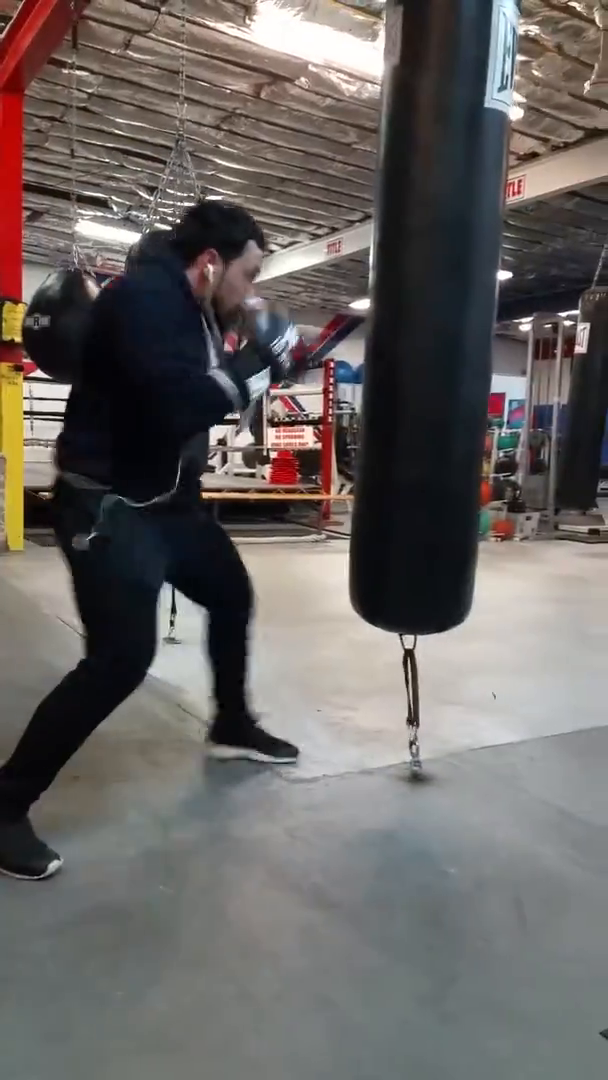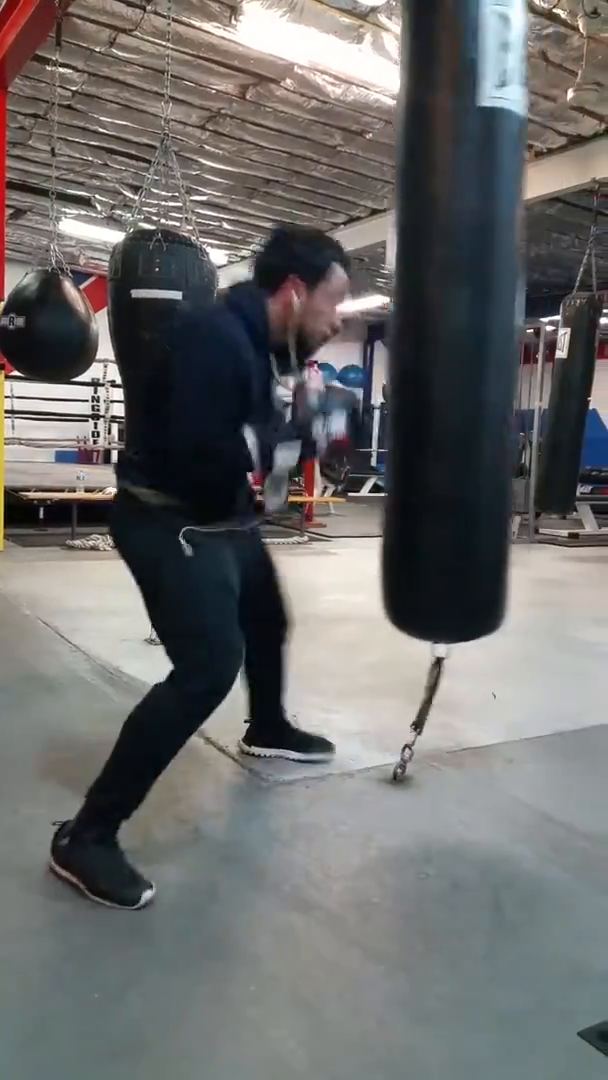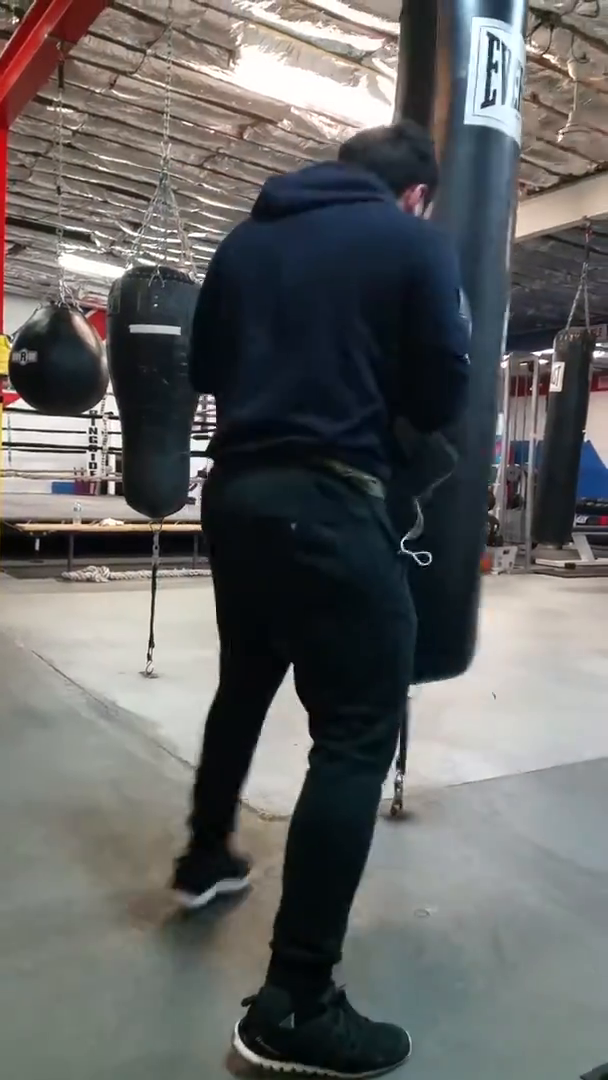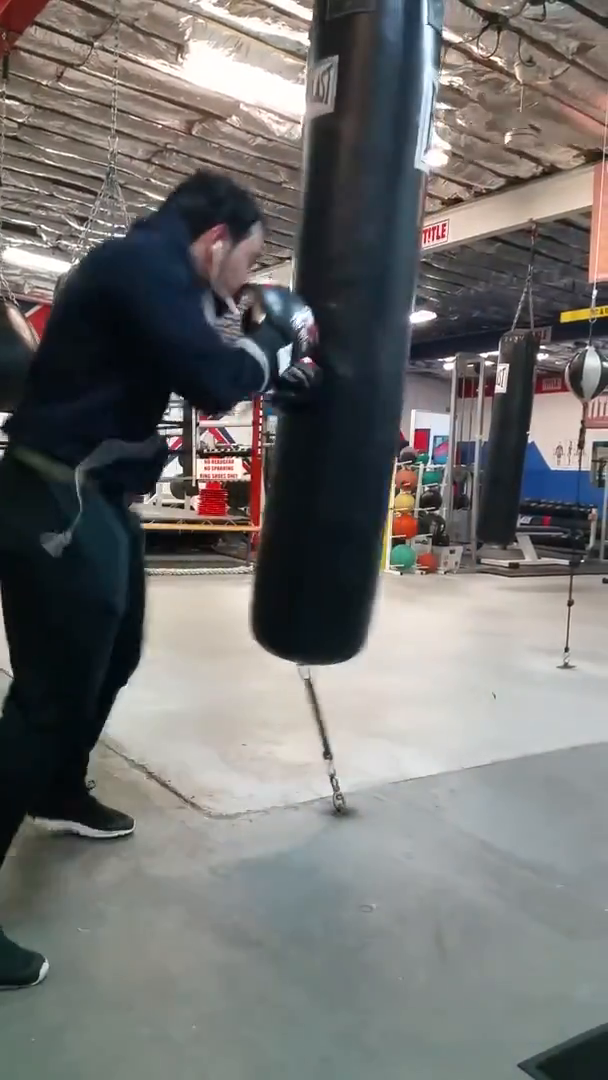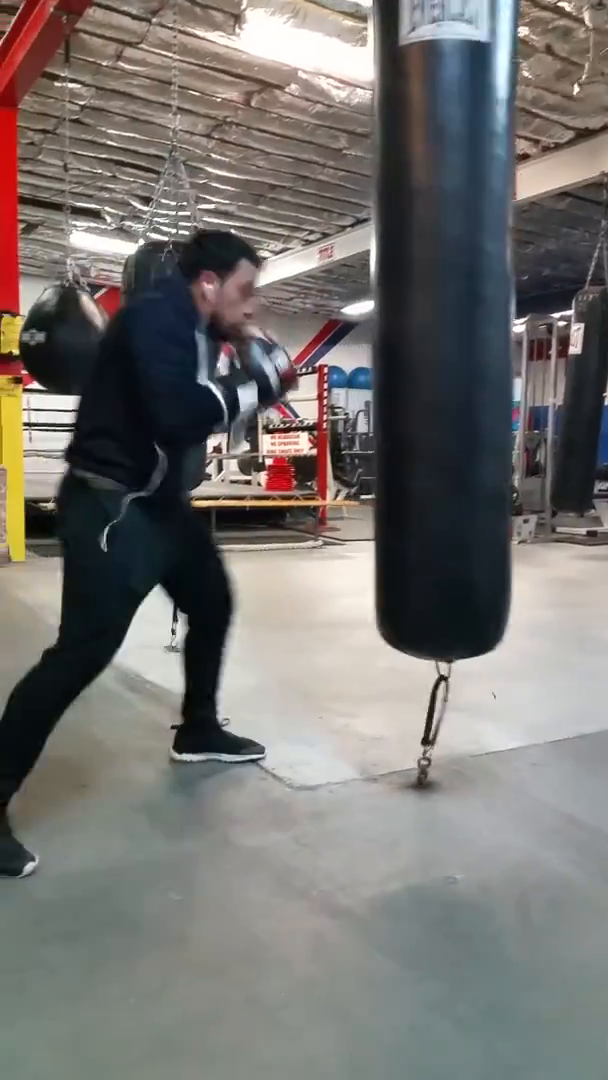
dt=1s
person 1, frame 1
left shoulder: (185, 306)
right shoulder: (144, 296)
left elbow: (196, 384)
right elbow: (181, 403)
left wrist: (264, 359)
right wrist: (259, 364)
left hip: (165, 497)
right hip: (108, 507)
left knee: (231, 598)
right knee: (120, 661)
left ankle: (234, 727)
person 1, frame 2
left shoulder: (263, 339)
right shoulder: (217, 336)
right elbow: (196, 453)
left hip: (215, 516)
right hip: (165, 519)
left knee: (265, 621)
right knee: (208, 666)
left ankle: (267, 729)
right ankle: (86, 836)
person 1, frame 3
left shoulder: (247, 238)
right shoulder: (413, 242)
left elbow: (206, 369)
right elbow: (440, 402)
left hip: (233, 492)
right hip: (327, 503)
left knee: (245, 678)
right knee: (356, 739)
left ankle: (204, 858)
person 1, frame 4
left shoulder: (153, 270)
right shoulder: (145, 264)
left elbow: (190, 368)
right elbow: (213, 381)
left wrist: (283, 368)
right wrist: (276, 334)
left hip: (96, 498)
left knee: (112, 656)
person 1, frame 5
left shoulder: (193, 332)
right shoulder: (156, 317)
left elbow: (194, 415)
right elbow: (174, 412)
left wrist: (254, 381)
right wrist: (251, 380)
left hip: (161, 502)
right hip: (111, 504)
left knee: (213, 606)
right knee: (81, 651)
left ankle: (198, 731)
